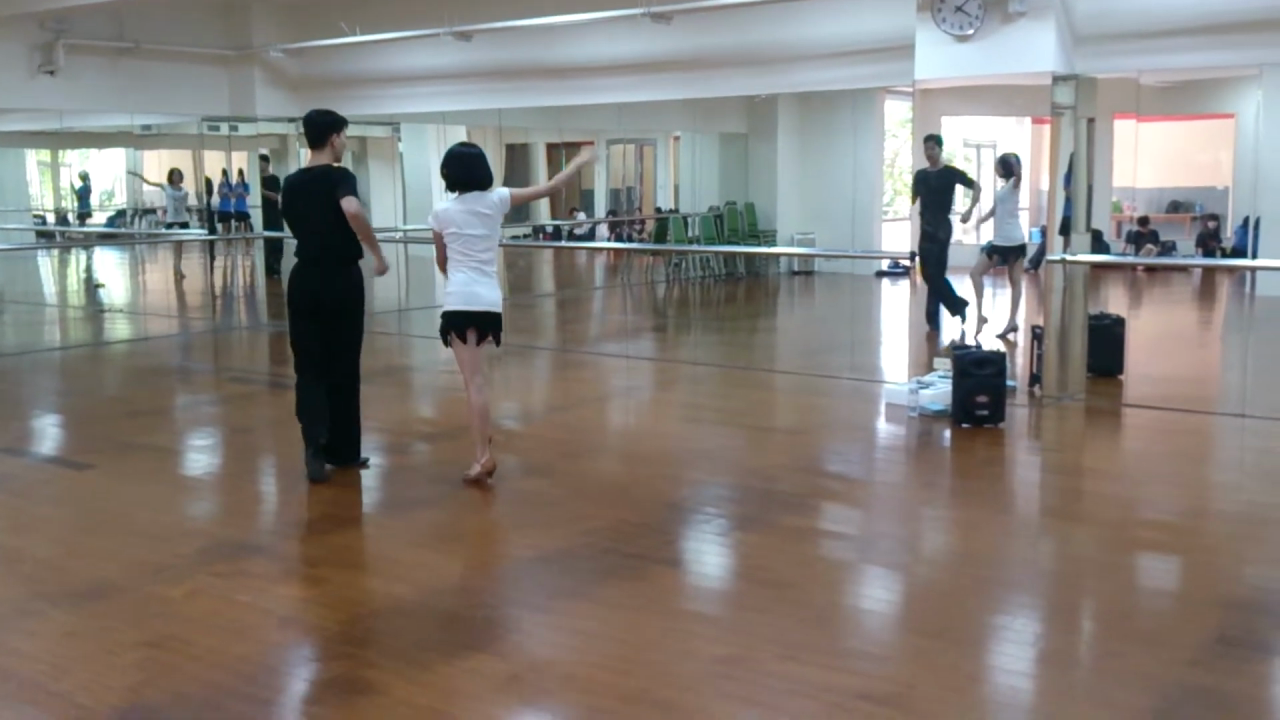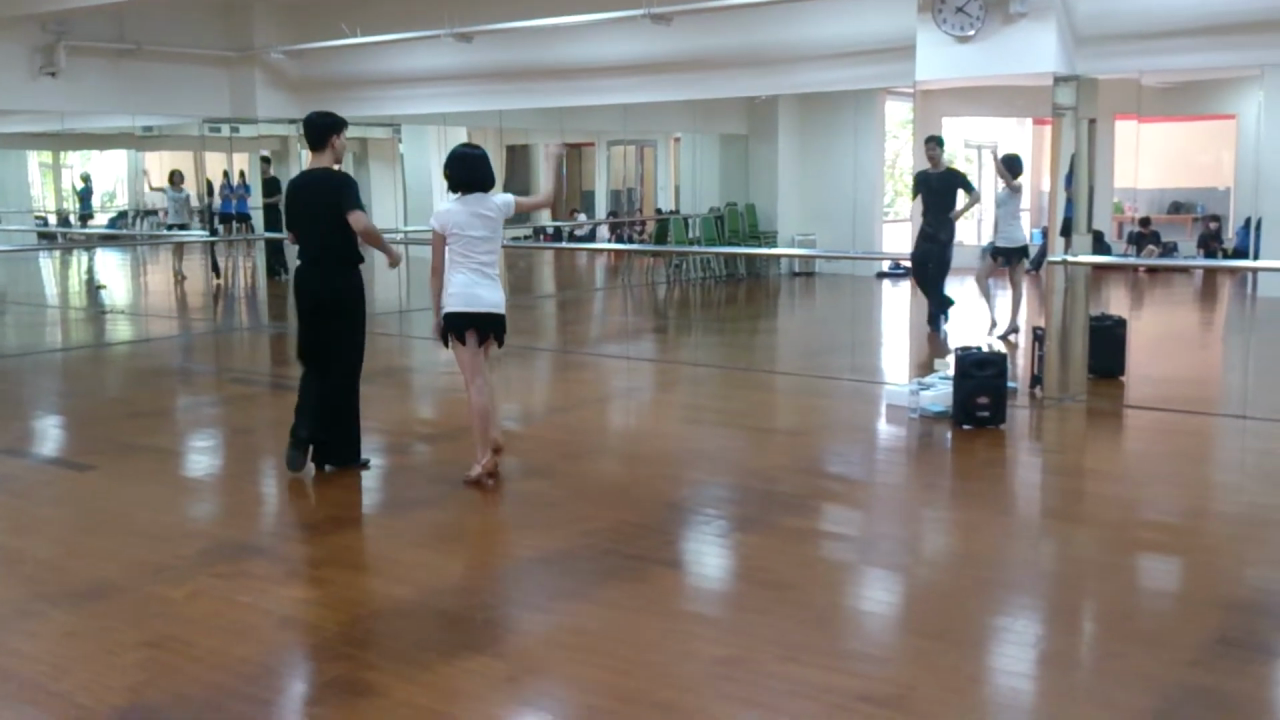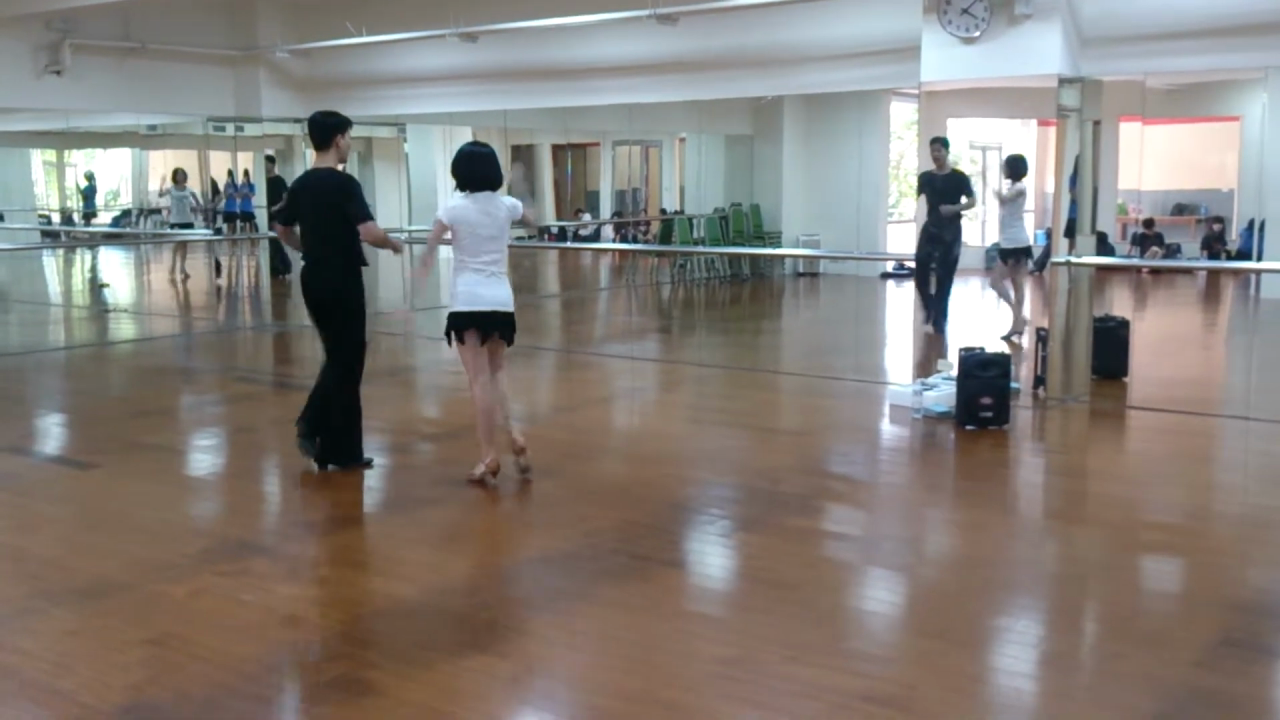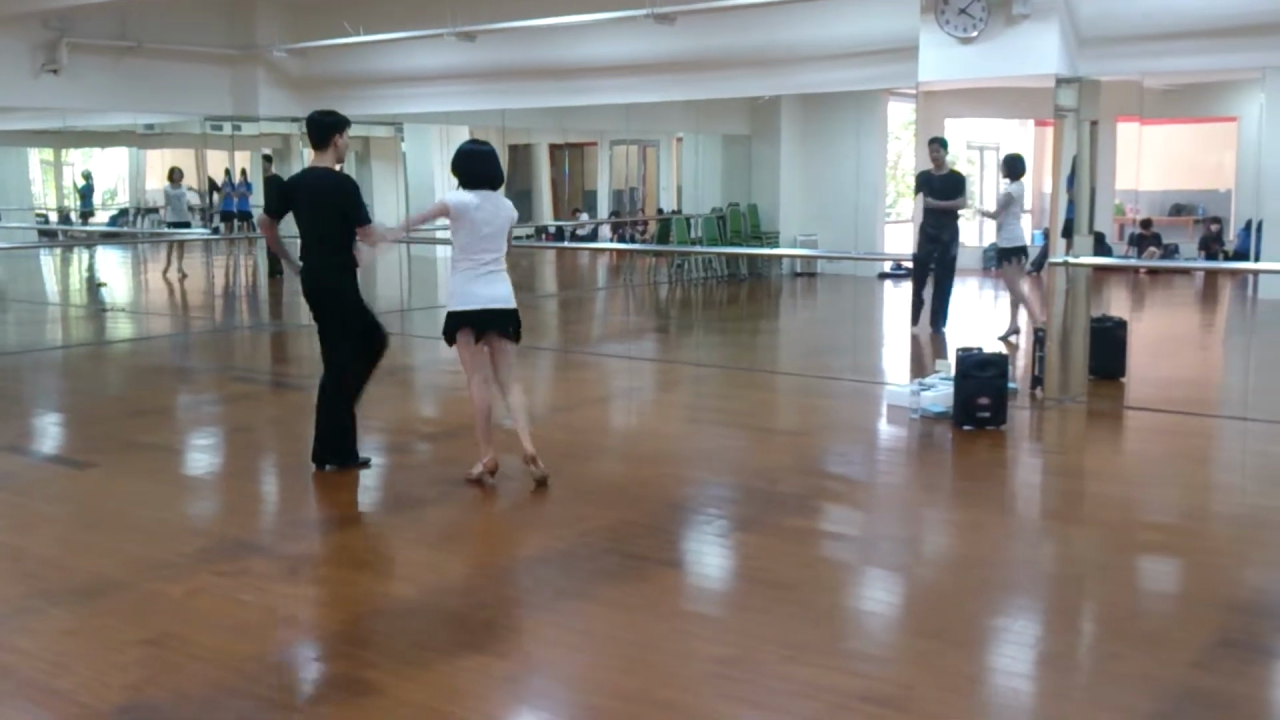
dt=0.1s
person 1, frame 1
left shoulder: (292, 184)
right shoulder: (340, 177)
right elbow: (352, 211)
right wrist: (376, 254)
left hip: (303, 279)
right hip: (341, 279)
left knee: (309, 366)
right knee: (342, 366)
left ankle: (316, 446)
right ankle: (341, 450)
person 1, frame 2
left shoulder: (295, 186)
right shoulder: (340, 182)
right elbow: (360, 224)
right wrist: (389, 251)
left hip: (307, 281)
right hip: (341, 282)
left knee: (315, 363)
right knee: (344, 367)
left ankle: (303, 439)
right ankle: (341, 451)
person 1, frame 3
left shoulder: (300, 185)
right shoulder: (344, 183)
left elbow: (283, 230)
right elbow: (368, 233)
right wrist: (393, 244)
left hip: (314, 279)
right hip: (340, 281)
left knee: (338, 358)
right knee: (344, 364)
left ankle: (313, 424)
right ankle: (338, 451)
person 1, frame 4
left shoulder: (295, 183)
right shoulder: (342, 184)
left elbow: (266, 222)
right elbow: (366, 235)
left wrist: (287, 258)
right wrist: (380, 233)
left hip: (314, 277)
right hip: (337, 281)
left knee: (371, 340)
right knee: (341, 363)
right ankle: (335, 451)
person 2, frame 1
left shoulder: (442, 213)
right shoulder: (498, 200)
left elbow: (442, 263)
right elbow: (550, 188)
right wrist: (579, 162)
left hip: (459, 302)
right hip: (489, 301)
left knee: (474, 380)
right knee: (479, 377)
left ankle: (484, 459)
right ankle: (484, 449)
person 2, frame 2
left shoulder: (445, 213)
right shoulder: (500, 204)
left elbow: (436, 269)
right elbow: (546, 199)
left wrist: (438, 312)
right wrist: (552, 161)
left hip: (461, 303)
right hip: (493, 302)
left knee: (475, 381)
right knee: (480, 377)
left ankle: (484, 459)
right ankle: (492, 437)
person 2, frame 3
left shoulder: (454, 208)
right shoulder: (507, 205)
left elbow: (428, 256)
right elbow: (532, 223)
left hip: (469, 303)
right hip: (502, 301)
left knee: (480, 381)
right knee: (496, 377)
left ankle: (489, 458)
right ankle: (515, 439)
person 2, frame 4
left shoulder: (457, 202)
right shoulder: (506, 207)
left elbow: (414, 222)
left hip: (466, 302)
right hip: (503, 301)
left knee: (479, 380)
right knee: (508, 380)
left ankle: (487, 458)
right ankle: (528, 449)
person 3, frame 1
left shoulder: (951, 173)
right shoulder: (920, 175)
left elbow: (976, 188)
right elbow: (912, 200)
left wrist: (969, 211)
left hip: (942, 226)
right hip: (925, 226)
left knee: (935, 272)
right knee: (929, 272)
left ankle: (933, 317)
right ankle: (957, 305)
person 3, frame 2
left shoulder: (953, 175)
right shoulder: (921, 176)
left elbow: (975, 195)
right elbow: (910, 199)
left wrist: (961, 211)
left hip: (944, 228)
right hip: (927, 227)
left knee: (937, 274)
right knee: (918, 269)
left ankle: (935, 318)
right ankle: (943, 304)
person 3, frame 3
left shoulder: (959, 177)
right shoulder: (925, 177)
left elbow: (972, 202)
left wrist: (953, 209)
left hip: (951, 229)
right hip: (931, 226)
left knee: (945, 274)
right knee: (921, 264)
left ankle: (938, 318)
right ankle: (930, 305)
person 3, frame 4
left shoulder: (956, 178)
right shoulder: (923, 176)
left elbow: (961, 203)
left wrist: (937, 203)
left hip: (948, 229)
right hip: (928, 227)
left knee: (944, 275)
right knee: (920, 264)
left ankle: (938, 319)
right ankle: (916, 306)
person 4, frame 1
left shoulder: (1014, 184)
right shoulder: (1002, 189)
left elbow: (1018, 175)
right elbow: (992, 213)
left wrist: (1013, 161)
right wrist: (975, 224)
left hip: (1009, 241)
right hip: (1001, 240)
left knee: (976, 273)
right knee: (1015, 281)
left ankle: (980, 315)
right ankle: (1012, 321)
person 4, frame 2
left shoulder: (1015, 187)
right shoulder: (1003, 191)
left elbow: (1010, 181)
left wrist: (996, 160)
right wrist: (993, 238)
left hip: (1011, 242)
right hip: (1004, 241)
left knee: (982, 276)
right knee: (1016, 283)
left ankle: (992, 316)
right ankle: (1013, 323)
person 4, frame 3
left shoulder: (1019, 189)
right shoulder: (1015, 188)
left elbow: (1004, 200)
left wrist: (995, 189)
left hip: (1013, 243)
right hip: (1014, 242)
left knee: (996, 282)
right knee: (1017, 284)
left ankle: (1018, 318)
right ankle: (1017, 323)
person 4, frame 4
left shoulder: (1011, 190)
right shoulder: (1018, 186)
left elbow: (996, 215)
left wrist: (981, 211)
left hip: (1010, 242)
right hip: (1011, 241)
left knee: (1013, 285)
right knee: (1013, 284)
left ankle: (1035, 319)
right ankle: (1014, 324)
